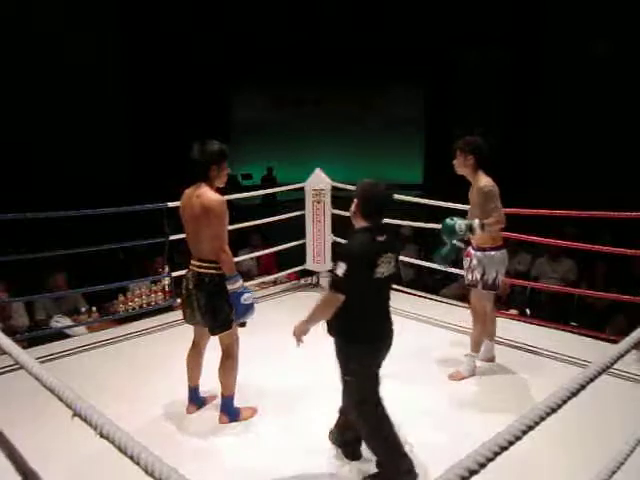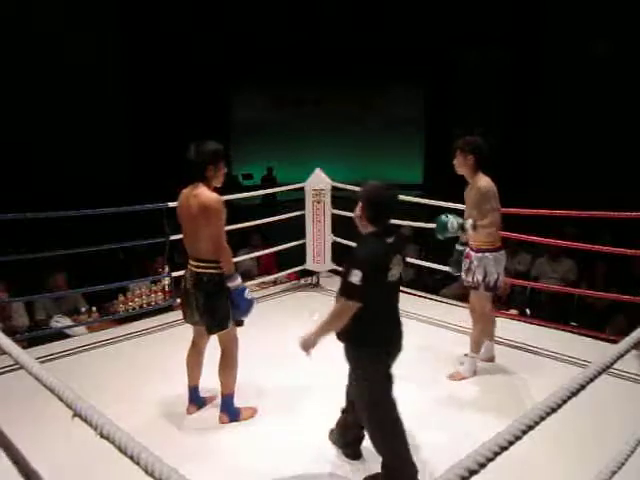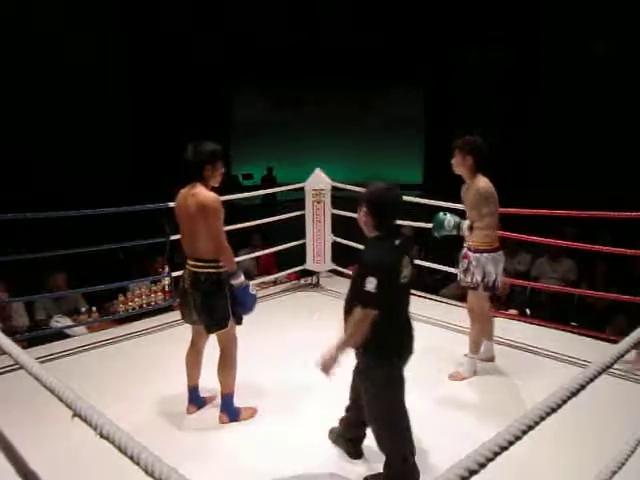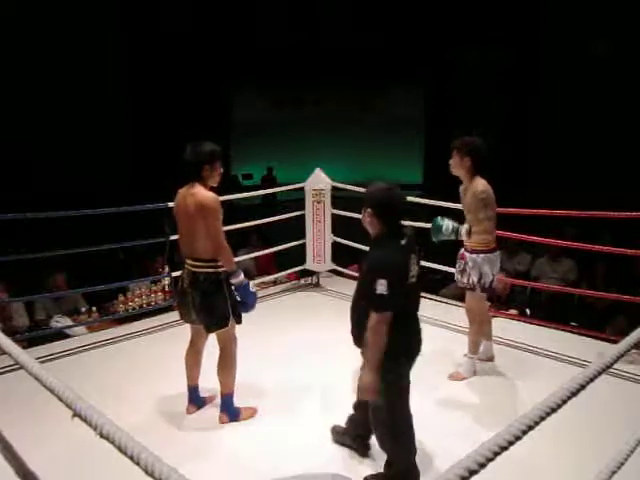
dt=0.1s
person 1, frame 1
left shoulder: (354, 249)
right shoulder: (388, 243)
left elbow: (334, 299)
left wrist: (305, 325)
left hip: (357, 340)
right hip: (381, 333)
left knee: (365, 404)
right knee: (361, 392)
right ankle: (347, 437)
person 1, frame 2
left shoulder: (366, 253)
right shoulder: (394, 243)
left elbow: (347, 307)
left wrist: (315, 336)
left hip: (369, 344)
right hip: (385, 336)
left knee: (376, 406)
right knee: (358, 389)
right ankle: (348, 437)
person 1, frame 3
left shoulder: (376, 258)
right shoulder: (399, 244)
left elbow: (365, 315)
left wrist: (336, 351)
left hip: (382, 348)
right hip: (396, 338)
left knee: (385, 410)
right knee: (363, 387)
right ankle: (349, 434)
person 1, frame 4
left shoulder: (383, 259)
right shoulder: (403, 242)
left elbow: (380, 321)
left wrist: (370, 368)
left hip: (392, 348)
right hip: (403, 340)
left knee: (388, 409)
right knee: (368, 390)
right ankle: (356, 434)
person 2, frame 1
left shoulder: (187, 196)
right shoulder: (214, 200)
right elbow: (222, 249)
right wrist: (236, 285)
left hip: (194, 275)
right hip: (214, 279)
left knee: (199, 341)
right knee: (230, 345)
left ankle: (194, 399)
right ankle: (228, 410)
person 2, frame 2
left shoulder: (184, 196)
right shoulder: (212, 200)
right elbow: (221, 248)
right wrist: (235, 281)
left hip: (193, 275)
right hip: (213, 278)
left knee: (199, 340)
right knee: (229, 344)
left ankle: (194, 399)
right ankle: (228, 409)
person 2, frame 3
left shoulder: (182, 196)
right shoulder: (210, 199)
right elbow: (221, 246)
right wrist: (238, 279)
left hip: (191, 275)
right hip: (211, 278)
left knee: (198, 340)
right knee: (228, 343)
left ankle: (194, 399)
right ankle: (228, 410)
person 2, frame 4
left shoulder: (181, 196)
right shoulder: (208, 199)
right elbow: (220, 246)
right wrist: (238, 278)
left hip: (190, 275)
right hip: (210, 278)
left knee: (197, 339)
right knee: (228, 343)
left ankle: (194, 399)
right ankle: (228, 409)
person 3, frame 1
left shoulder: (484, 187)
right shoulder: (475, 187)
left elbow: (499, 221)
left wrist: (467, 227)
right wrist: (456, 240)
left hip: (489, 254)
right hip: (479, 251)
left knee: (477, 308)
right knee: (486, 305)
left ankle: (470, 363)
right ankle: (487, 351)
person 3, frame 2
left shoulder: (484, 187)
right shoulder: (471, 187)
left elbow: (494, 223)
left wrist: (460, 226)
right wrist: (461, 247)
left hip: (488, 255)
right hip: (476, 252)
left knee: (477, 309)
right knee: (485, 305)
left ankle: (471, 364)
right ankle: (487, 351)
person 3, frame 3
left shoulder: (483, 188)
right shoulder: (467, 187)
left elbow: (490, 226)
left wrist: (457, 225)
right wrist: (461, 237)
left hip: (485, 255)
right hip: (474, 252)
left knee: (475, 309)
right knee: (482, 305)
left ankle: (470, 364)
right ankle: (487, 350)
person 3, frame 4
left shoulder: (480, 191)
right shoulder: (465, 188)
left elbow: (487, 230)
left wrist: (454, 230)
left hip: (483, 256)
right hip: (472, 253)
left knee: (473, 309)
right knee: (480, 306)
left ankle: (469, 364)
right ankle: (486, 350)
